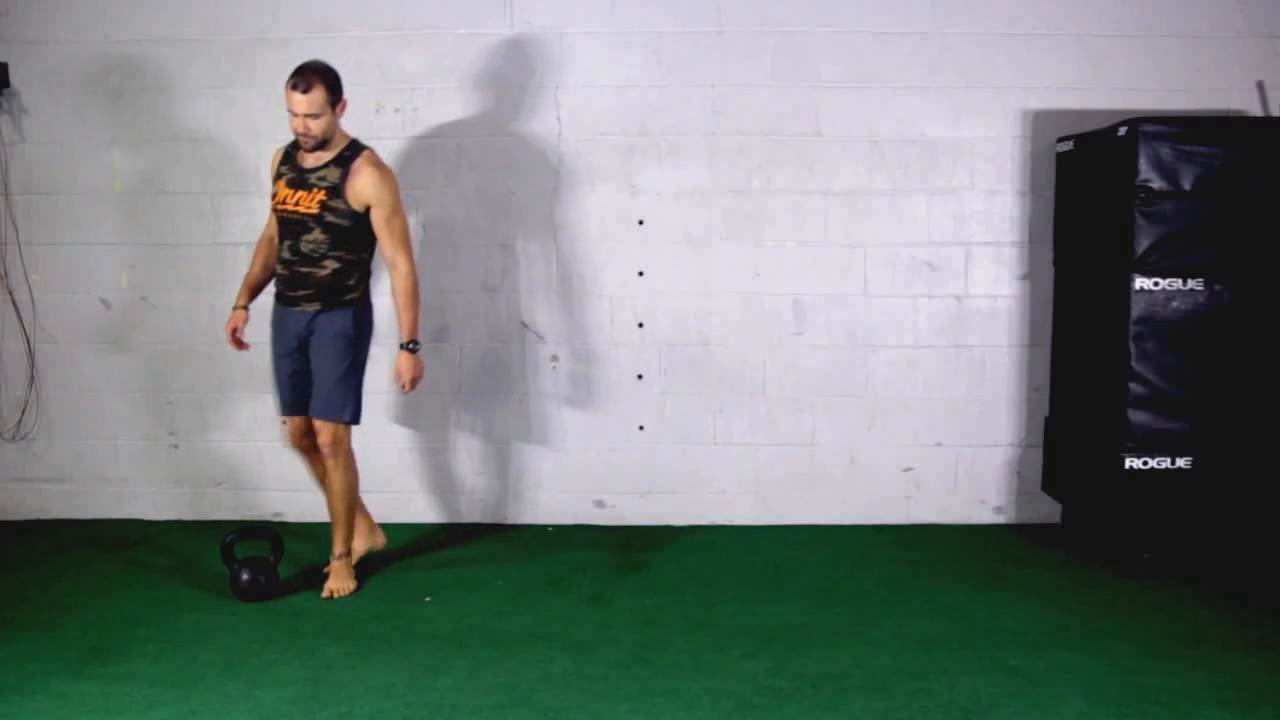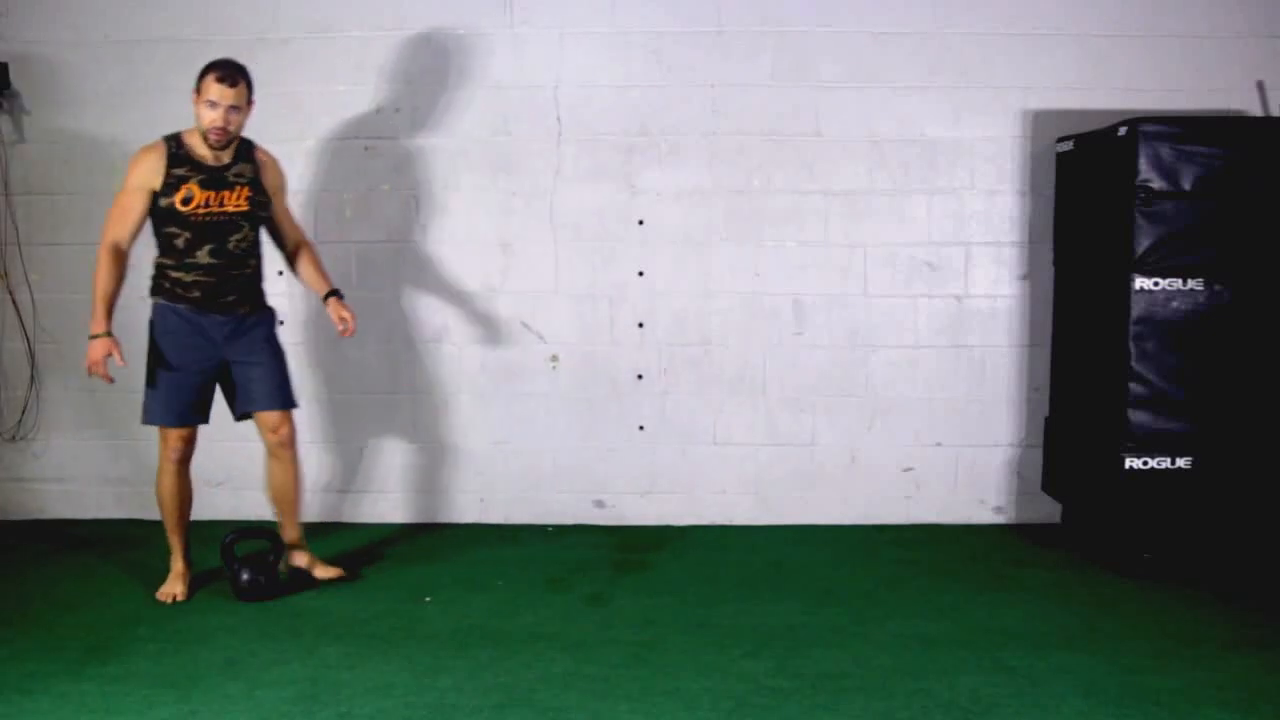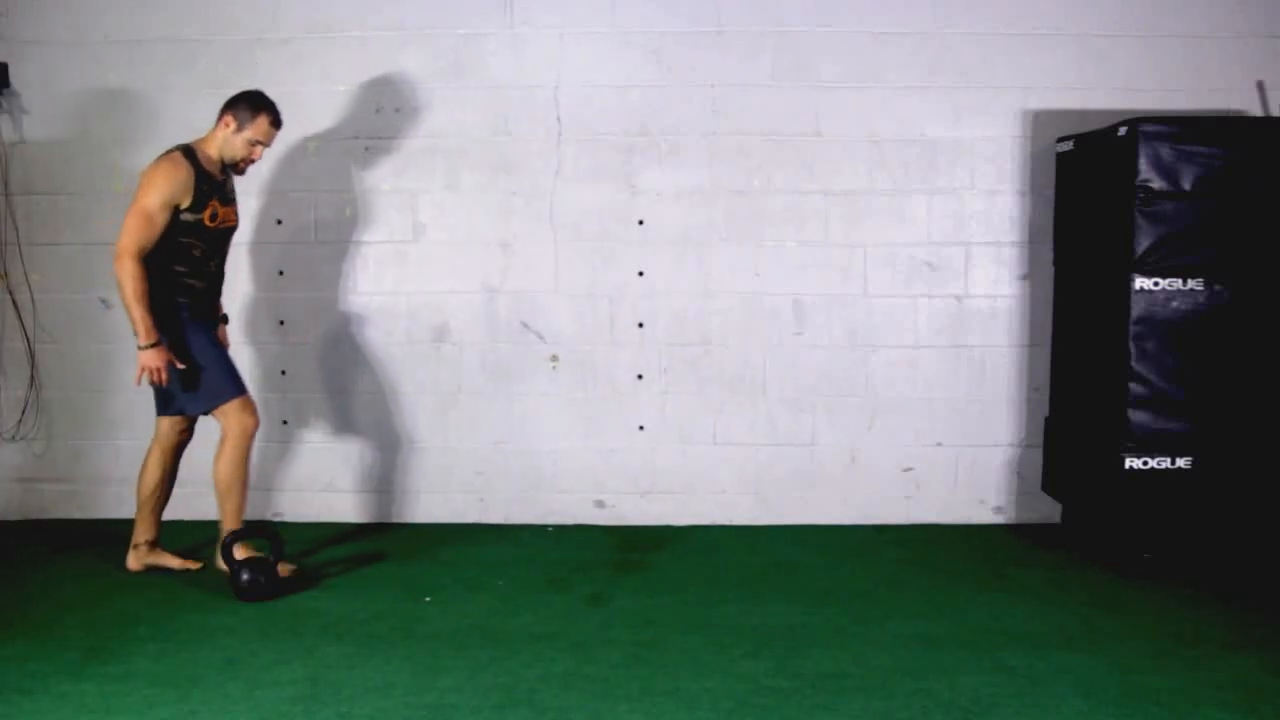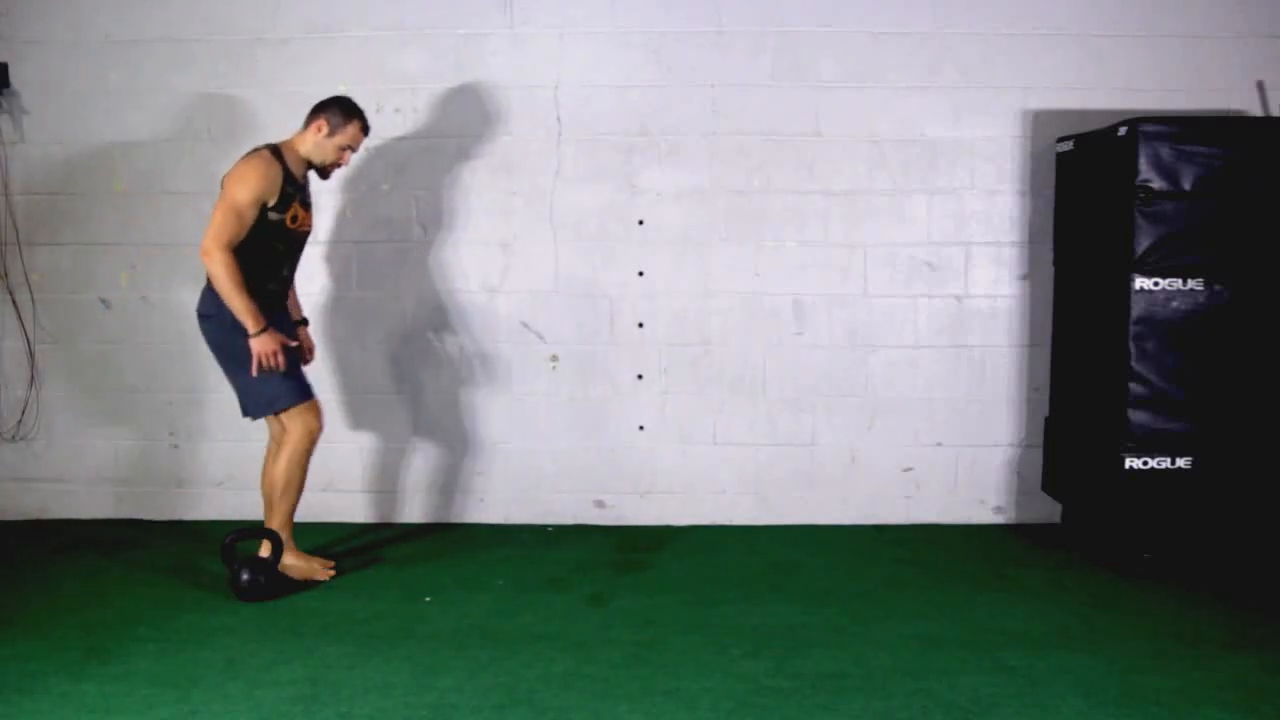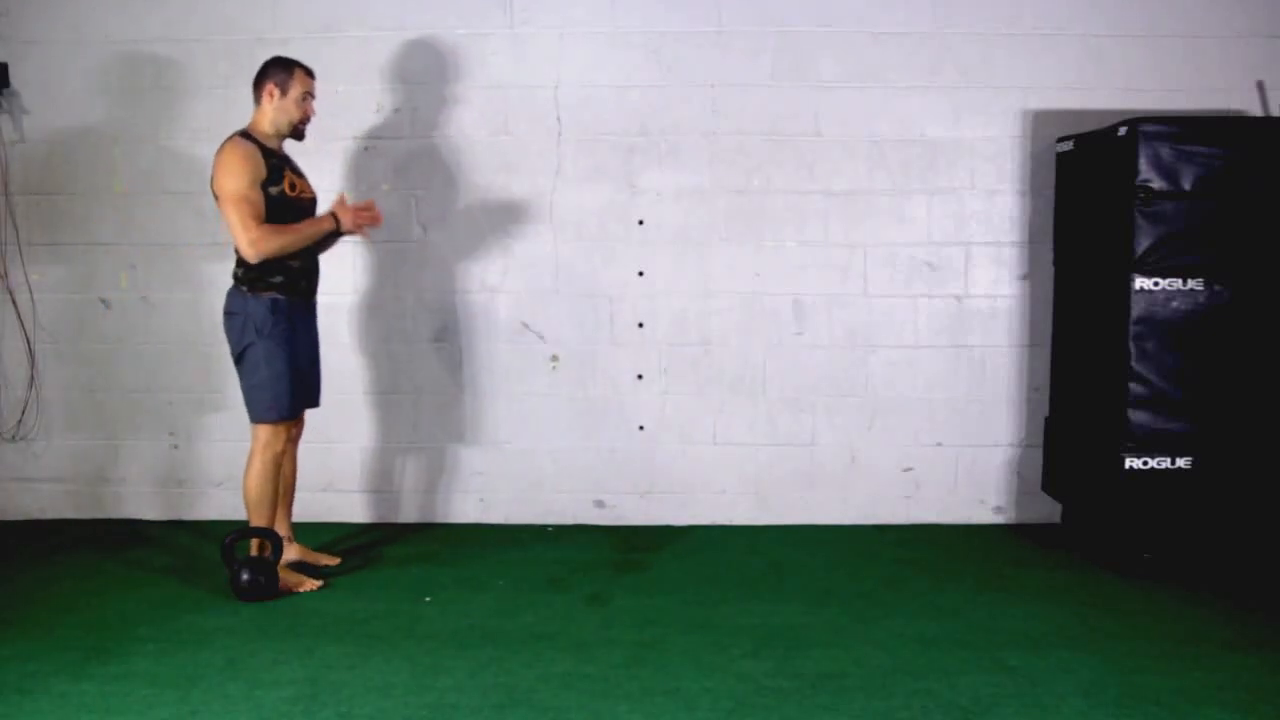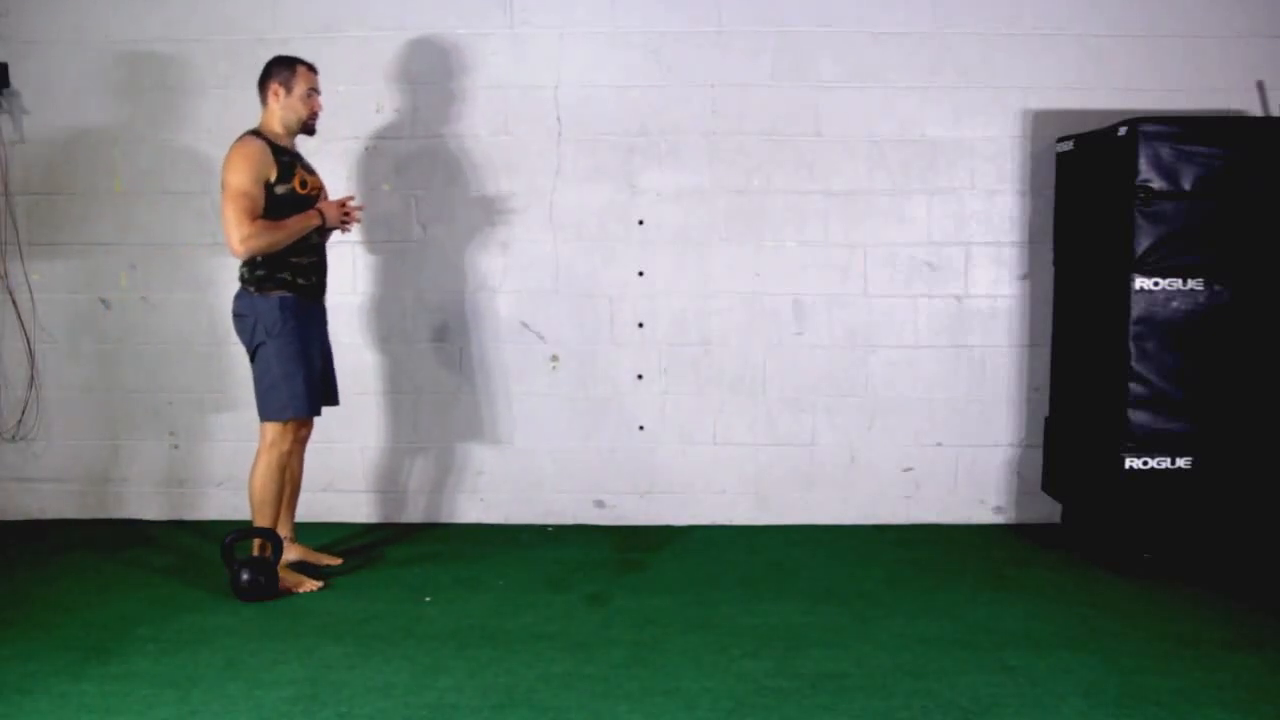
dt=0.7s
person 1, frame 1
left shoulder: (367, 174)
right shoulder: (283, 160)
left elbow: (400, 261)
left wrist: (409, 344)
right wrist: (243, 301)
left hip: (339, 318)
right hip: (288, 316)
left knee: (331, 438)
right knee: (299, 435)
left ankle: (340, 556)
right ankle: (364, 528)
person 1, frame 2
left shoulder: (263, 166)
right shoulder: (155, 162)
left elbow: (292, 238)
right elbow: (114, 246)
left wrist: (329, 294)
right wrist: (100, 328)
left hip: (249, 319)
right hip: (180, 321)
left knee: (279, 432)
right knee: (176, 447)
left ankle: (294, 545)
right ankle: (179, 564)
person 1, frame 3
left shoulder: (225, 178)
right shoulder: (173, 172)
right elbow: (127, 256)
left wrist: (218, 317)
right wrist: (148, 340)
left hip: (194, 318)
right hip: (171, 319)
left knee: (174, 432)
right knee: (241, 419)
left ankle: (143, 546)
right ankle: (234, 544)
person 1, frame 4
left shoulder: (300, 181)
right shoulder: (261, 169)
right elbow: (214, 249)
left wrist: (298, 323)
right wrist: (257, 329)
left hip: (268, 315)
right hip: (236, 316)
left knee: (286, 431)
right knee: (304, 421)
left ankle: (280, 545)
right ankle: (278, 545)
person 1, frame 5
left shoulder: (281, 159)
right shoulder: (239, 154)
right elbow: (254, 244)
left wrist: (339, 223)
right wrist: (332, 222)
left hip: (295, 307)
right hip: (262, 310)
left knee: (290, 432)
right knee: (270, 437)
left ankle: (285, 543)
right ankle: (259, 562)
person 1, frame 6
left shoulder: (291, 156)
right shoulder: (250, 153)
right elbow: (243, 238)
left wrist: (332, 219)
right wrist: (319, 216)
left hip: (305, 306)
right hip: (272, 308)
left knee: (299, 430)
right knee: (279, 437)
left ankle: (286, 544)
right ankle: (261, 561)
